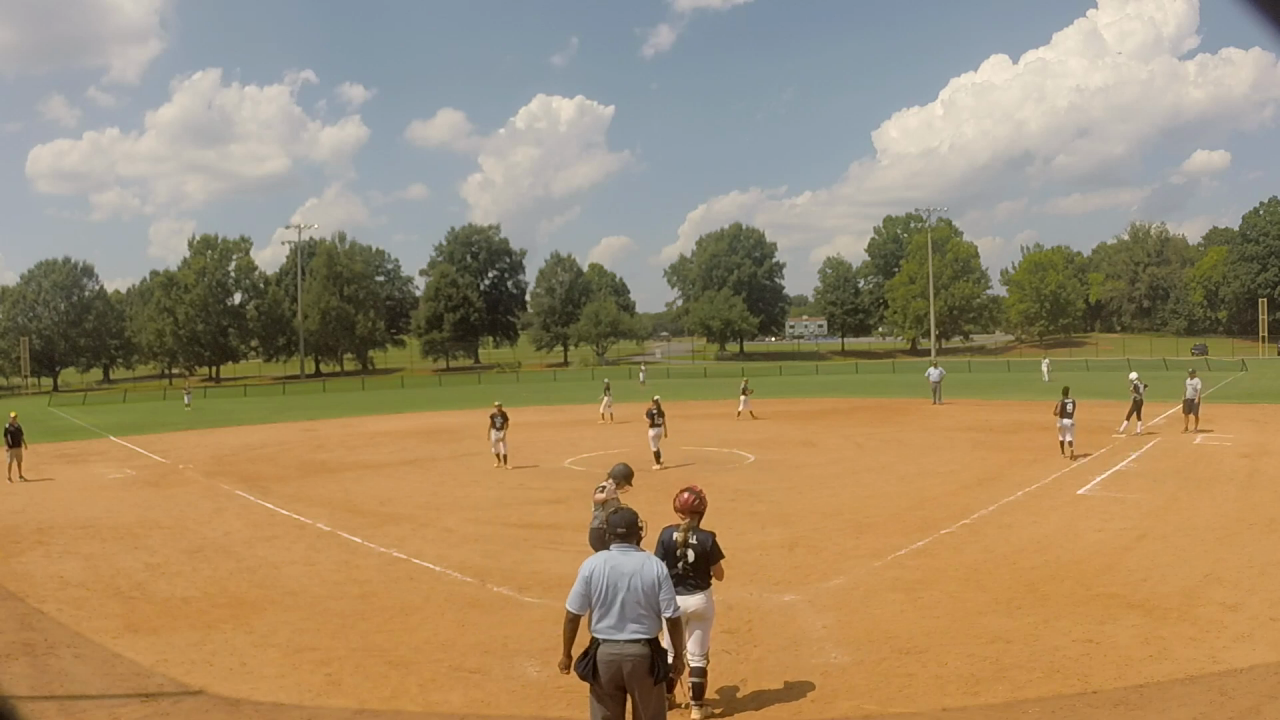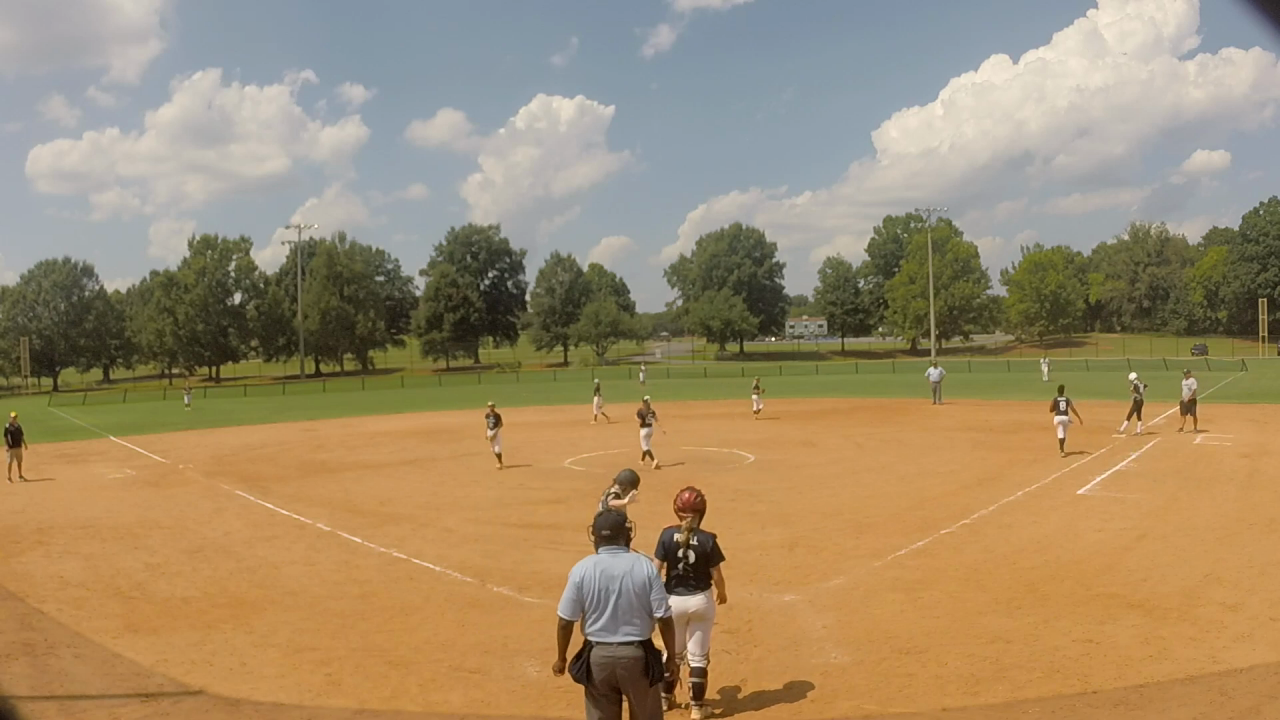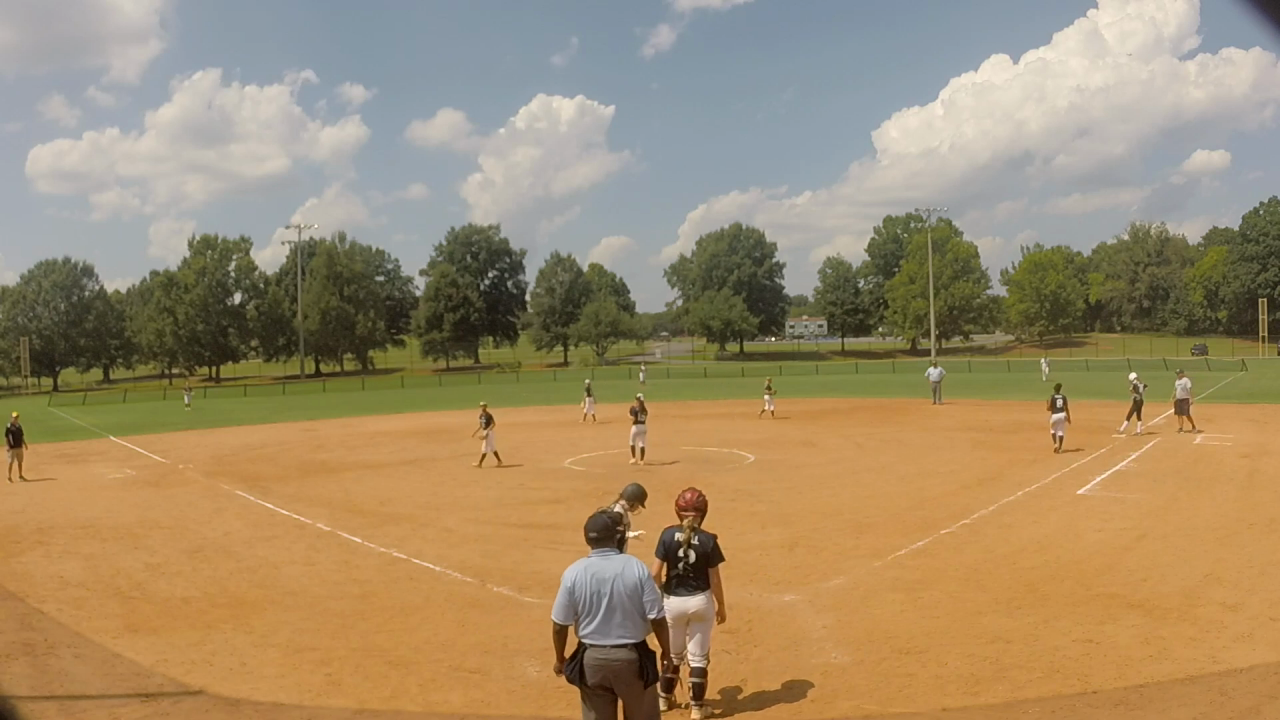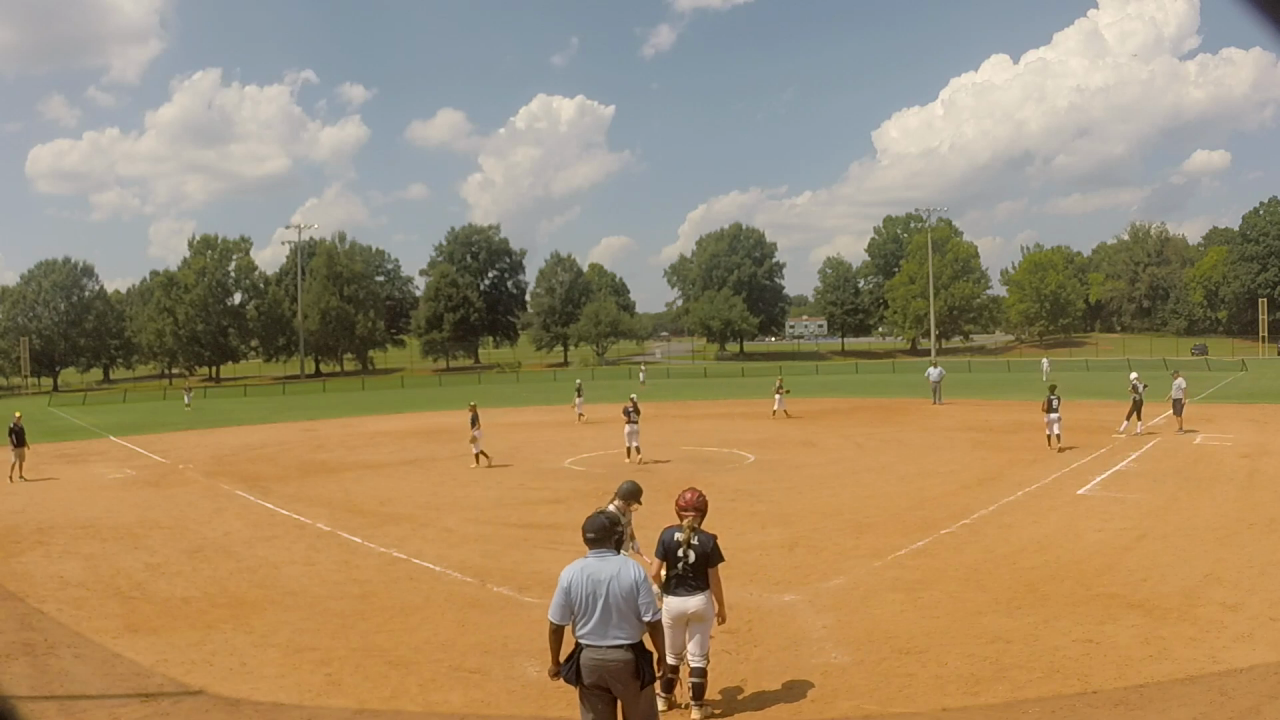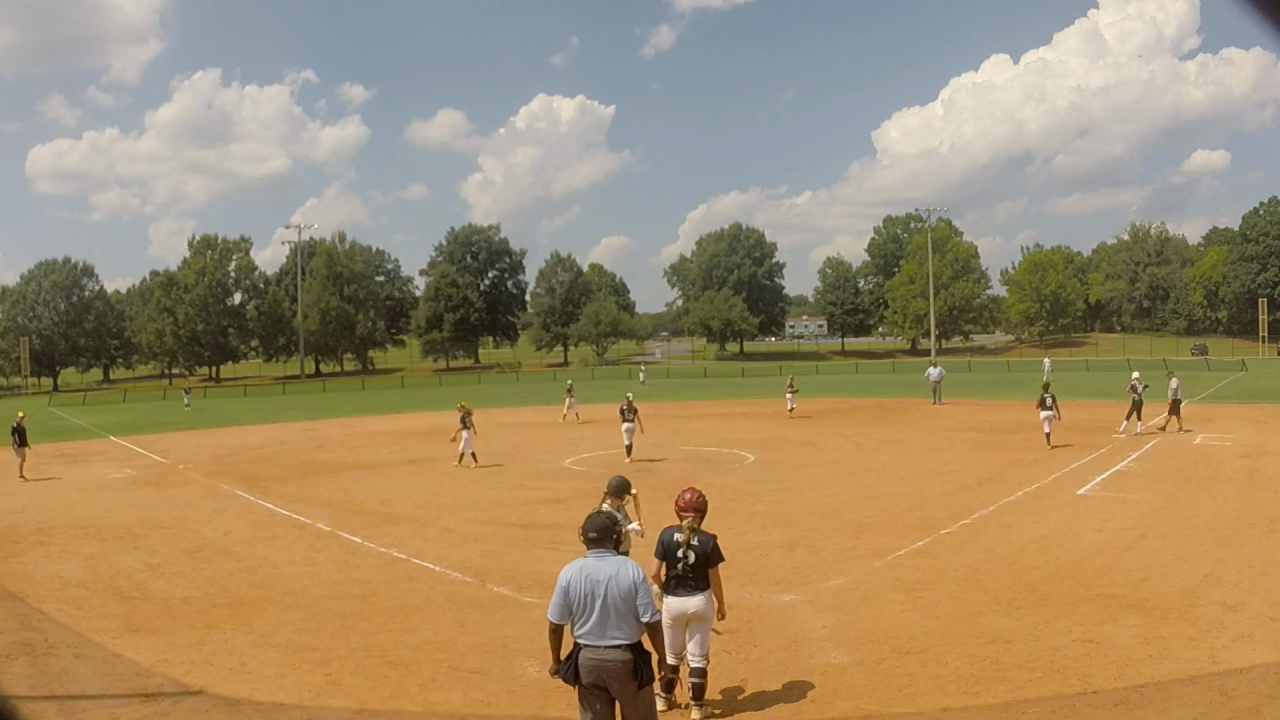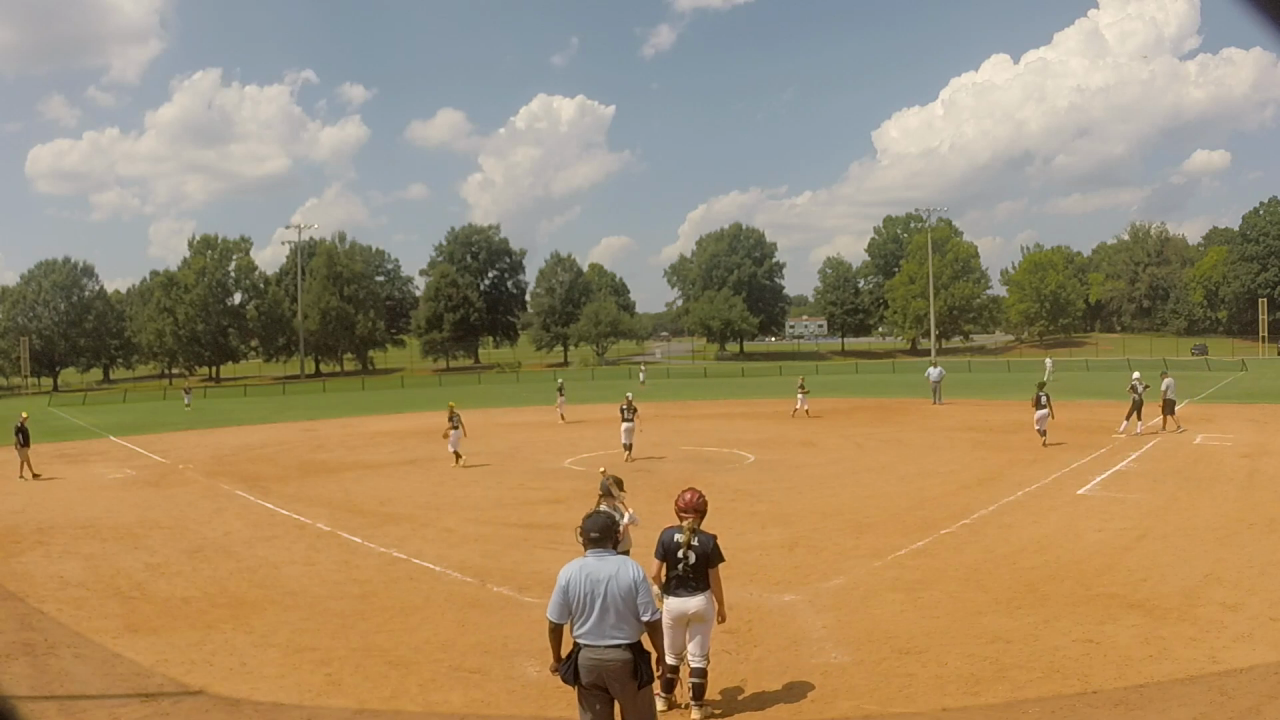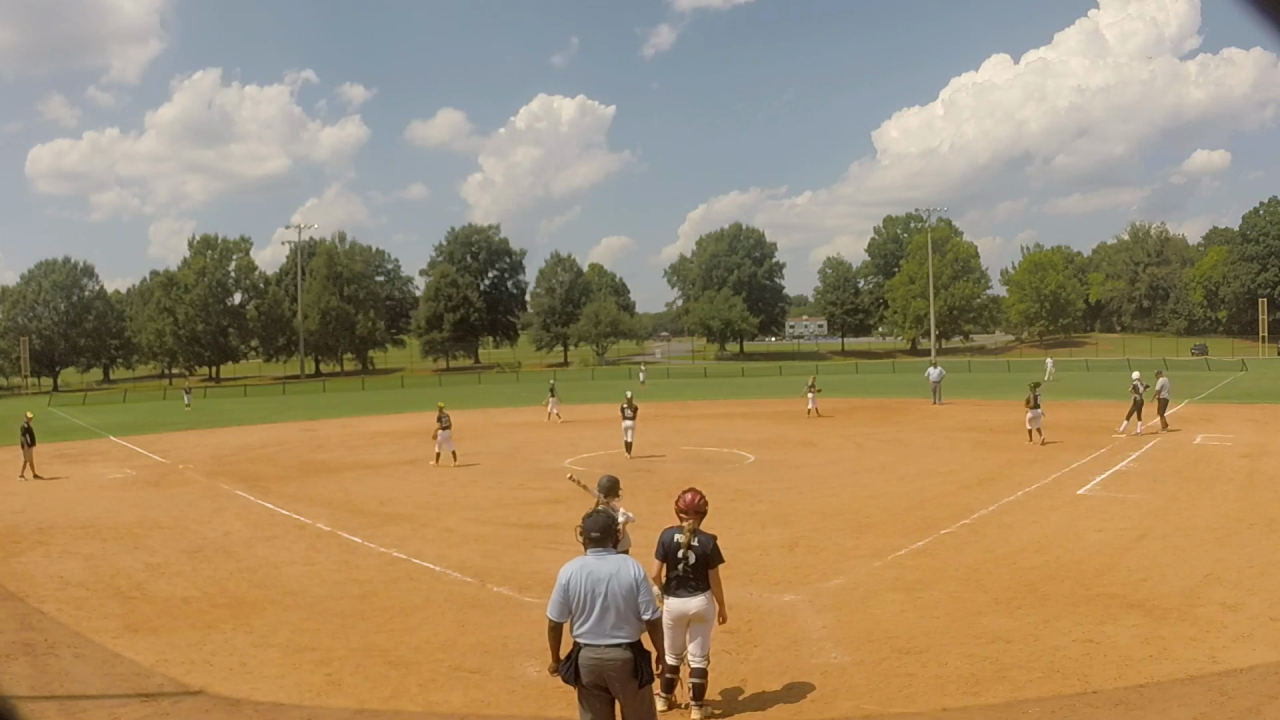
dt=0.3s
person 1, frame 1
left shoulder: (667, 534)
right shoulder: (707, 538)
right elbow: (719, 575)
left hip: (673, 600)
right hip: (700, 600)
left knee: (671, 652)
right knee: (698, 656)
left ankle: (665, 699)
person 1, frame 2
left shoulder: (667, 535)
right shoulder: (707, 539)
left elbow: (656, 572)
right elbow: (716, 577)
left wrist: (662, 591)
right wrist: (722, 594)
left hip: (674, 601)
right hip: (701, 601)
left knee: (673, 653)
right knee: (698, 657)
left ankle: (665, 699)
person 1, frame 3
left shoulder: (668, 535)
right shoulder: (708, 540)
left elbow: (655, 573)
right elbow: (714, 580)
left wrist: (663, 591)
right wrist: (721, 606)
left hip: (673, 601)
right hip: (701, 602)
left knee: (672, 654)
right knee: (698, 657)
left ankle: (664, 699)
person 1, frame 4
left shoulder: (668, 534)
right shoulder: (708, 540)
left elbow: (654, 572)
right elbow: (714, 579)
left wrist: (663, 589)
right wrist: (721, 607)
left hip: (673, 601)
right hip: (700, 602)
left knee: (672, 654)
right knee: (698, 657)
left ankle: (664, 699)
person 1, frame 5
left shoulder: (667, 535)
right shoulder: (708, 540)
left elbow: (654, 572)
right elbow: (714, 579)
left wrist: (663, 589)
right wrist: (721, 604)
left hip: (673, 602)
right hip: (700, 602)
left knee: (672, 654)
right knee: (698, 657)
left ankle: (664, 699)
person 1, frame 6
left shoulder: (667, 535)
right shoulder: (708, 540)
left elbow: (654, 573)
right elbow: (714, 580)
left wrist: (663, 590)
right wrist: (721, 606)
left hip: (673, 602)
right hip: (701, 602)
left knee: (672, 654)
right knee: (698, 657)
left ankle: (664, 699)
person 1, frame 7
left shoulder: (667, 536)
right shoulder: (708, 541)
left elbow: (655, 574)
right elbow: (714, 580)
left wrist: (663, 591)
right wrist: (722, 607)
left hip: (673, 602)
right hip: (701, 602)
left knee: (672, 654)
right knee: (698, 657)
left ankle: (664, 699)
person 2, frame 1
left shoulder: (592, 564)
right shoulder: (655, 565)
left elbow: (573, 614)
right elbow: (672, 618)
left wrist: (566, 653)
right wrist: (678, 655)
left hip: (604, 653)
right hip: (644, 652)
person 2, frame 2
left shoulder: (582, 569)
right shoulder: (644, 566)
left elbow: (565, 621)
right elbow: (664, 618)
left wrist: (561, 658)
right wrist: (671, 656)
left hip: (597, 655)
right hip: (637, 654)
person 2, frame 3
left shoulder: (574, 573)
right shoulder: (636, 567)
left elbow: (559, 625)
right elbow: (657, 618)
left wrist: (560, 659)
right wrist: (666, 651)
left hip: (592, 658)
right hip: (632, 656)
person 2, frame 4
left shoulder: (571, 573)
right shoulder: (633, 569)
left elbow: (556, 625)
right elbow: (652, 620)
left wrist: (555, 661)
right wrist: (662, 656)
left hip: (589, 658)
right hip: (629, 657)
person 2, frame 5
left shoulder: (570, 573)
right shoulder: (631, 570)
left elbow: (556, 624)
right elbow: (651, 621)
left wrist: (556, 660)
right wrist: (662, 657)
left hip: (587, 659)
right hip: (627, 657)
person 2, frame 6
left shoulder: (569, 572)
right shoulder: (631, 569)
left elbow: (555, 623)
right elbow: (651, 620)
left wrist: (557, 658)
right wrist: (661, 655)
left hip: (586, 658)
right hip: (626, 657)
person 2, frame 7
left shoulder: (569, 571)
right shoulder: (632, 567)
left elbow: (555, 622)
right elbow: (651, 618)
left wrist: (555, 658)
right wrist: (660, 653)
left hip: (587, 658)
right hip: (627, 656)
